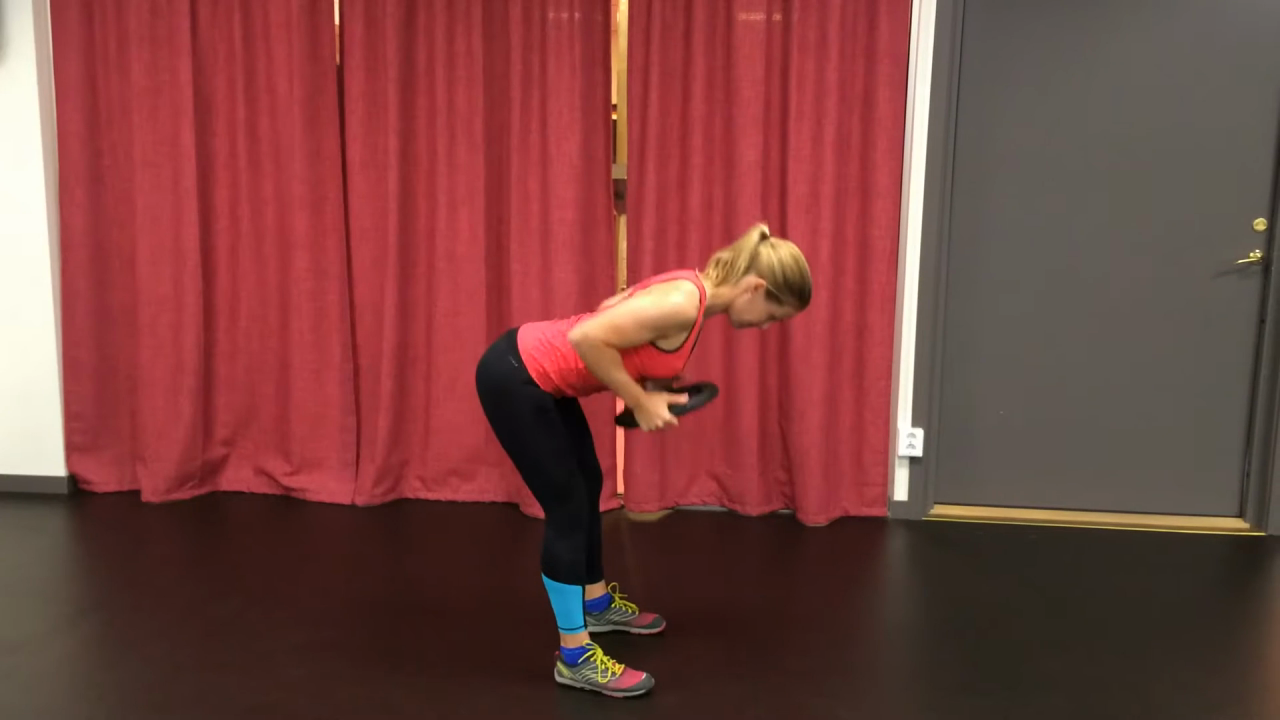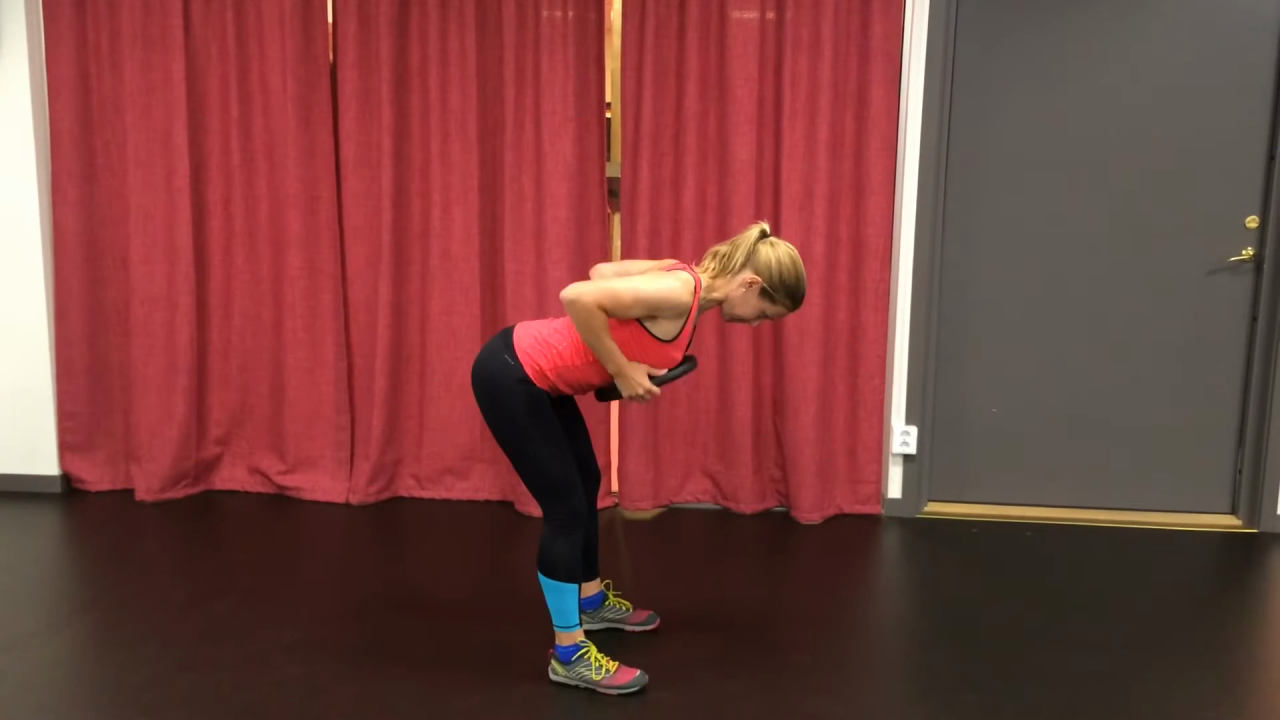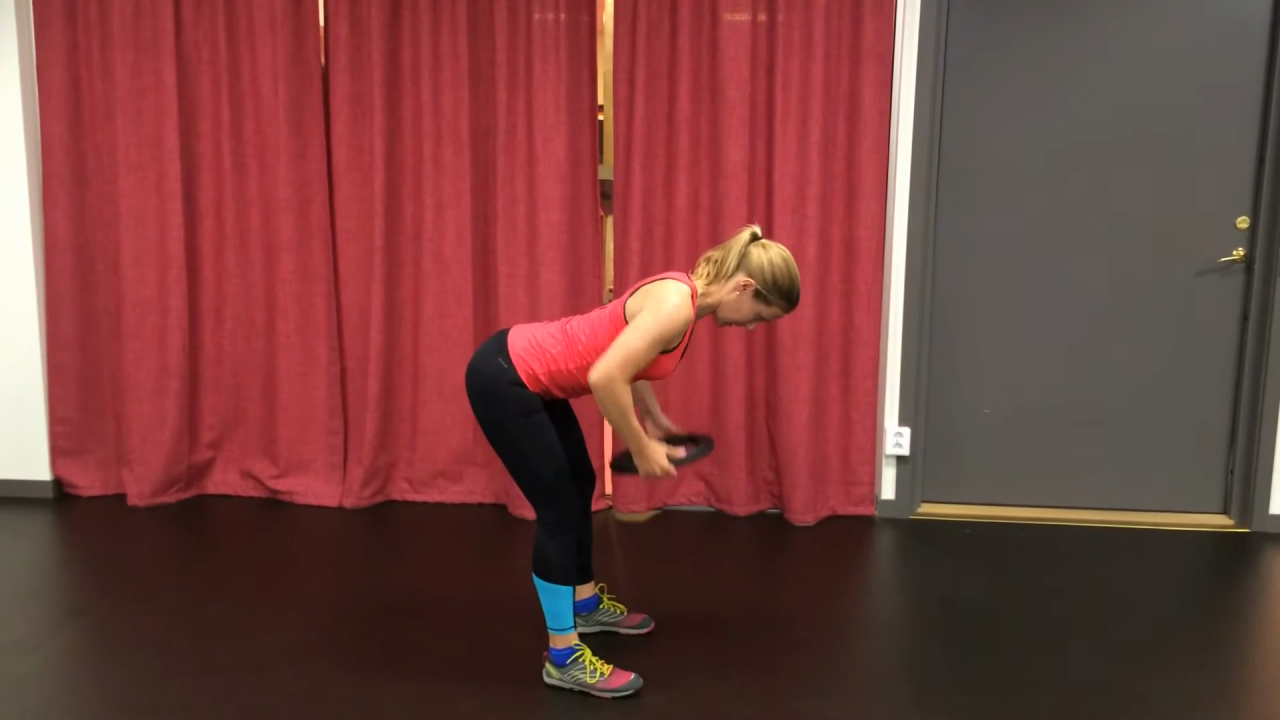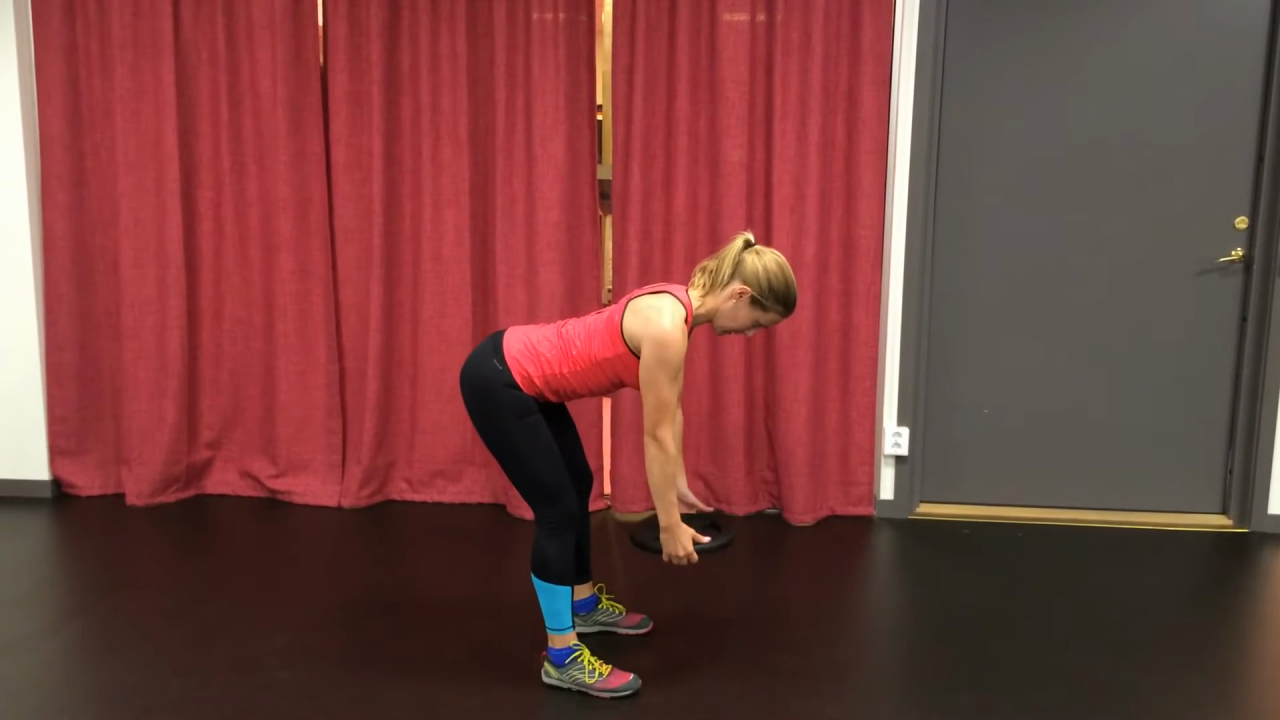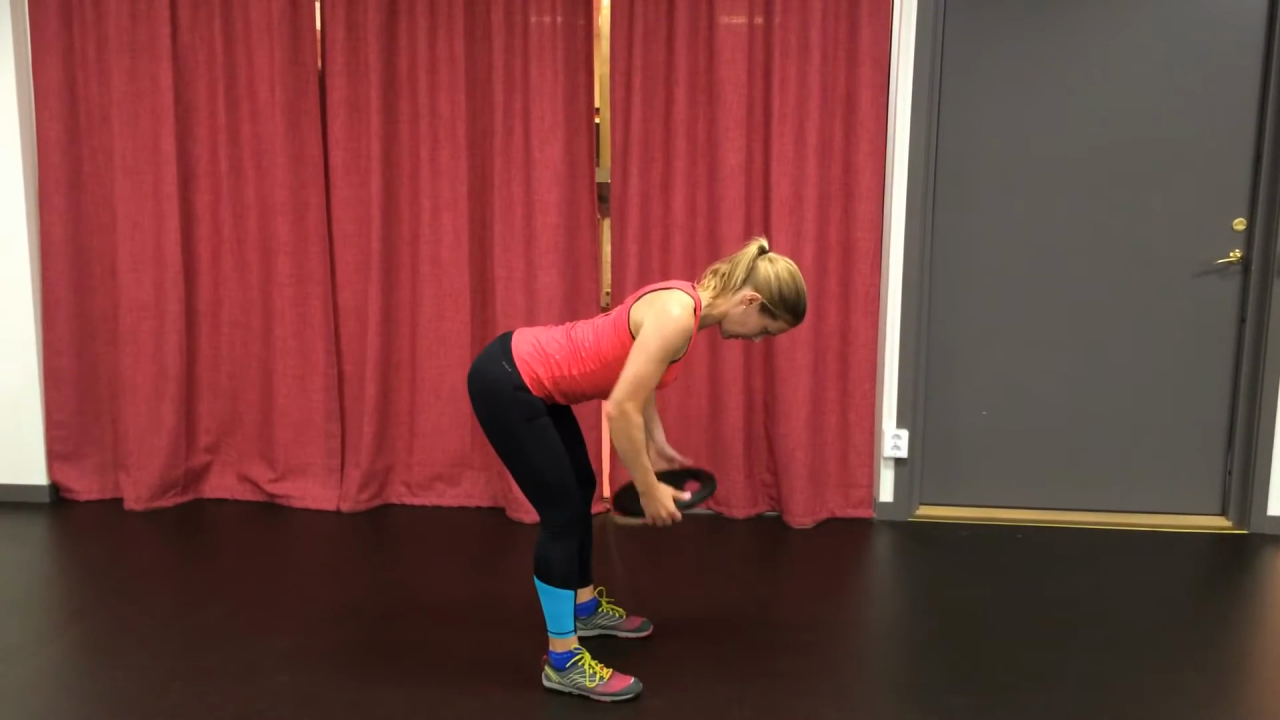
dt=1s
person 1, frame 1
left shoulder: (692, 291)
right shoulder: (682, 305)
right elbow: (586, 337)
left wrist: (651, 393)
right wrist: (644, 404)
left hip: (535, 370)
right hip: (514, 377)
left knee: (586, 485)
right knee: (567, 507)
left ankle: (597, 603)
right ankle: (575, 657)
person 1, frame 2
left shoulder: (684, 279)
right shoulder: (677, 292)
left elbow: (599, 273)
right elbow: (577, 296)
left wrist: (630, 361)
right wrist: (623, 370)
left hip: (534, 368)
right hip: (510, 375)
left knee: (585, 483)
right knee: (565, 506)
left ankle: (592, 601)
right ankle: (569, 654)
person 1, frame 3
left shoulder: (682, 293)
right shoulder: (677, 307)
right elbow: (603, 379)
left wrist: (653, 419)
right wrist: (643, 449)
left hip: (528, 371)
right hip: (503, 378)
left knee: (579, 486)
right knee: (559, 509)
left ankle: (587, 605)
right ankle: (563, 657)
person 1, frame 4
left shoulder: (679, 307)
right shoulder: (668, 326)
left elbow: (668, 414)
right elbow: (657, 434)
left wrist: (679, 487)
right wrist: (671, 525)
left hip: (523, 372)
right hip: (498, 379)
left knee: (577, 486)
right knee: (558, 510)
left ankle: (585, 604)
right ankle: (562, 658)
person 1, frame 5
left shoulder: (686, 303)
right shoulder: (676, 316)
left elbow: (639, 388)
right elbow: (621, 410)
left wrist: (659, 446)
right wrist: (649, 489)
left hip: (528, 373)
right hip: (505, 381)
left knee: (580, 490)
right knee: (563, 512)
left ankle: (585, 607)
right ankle: (563, 662)
